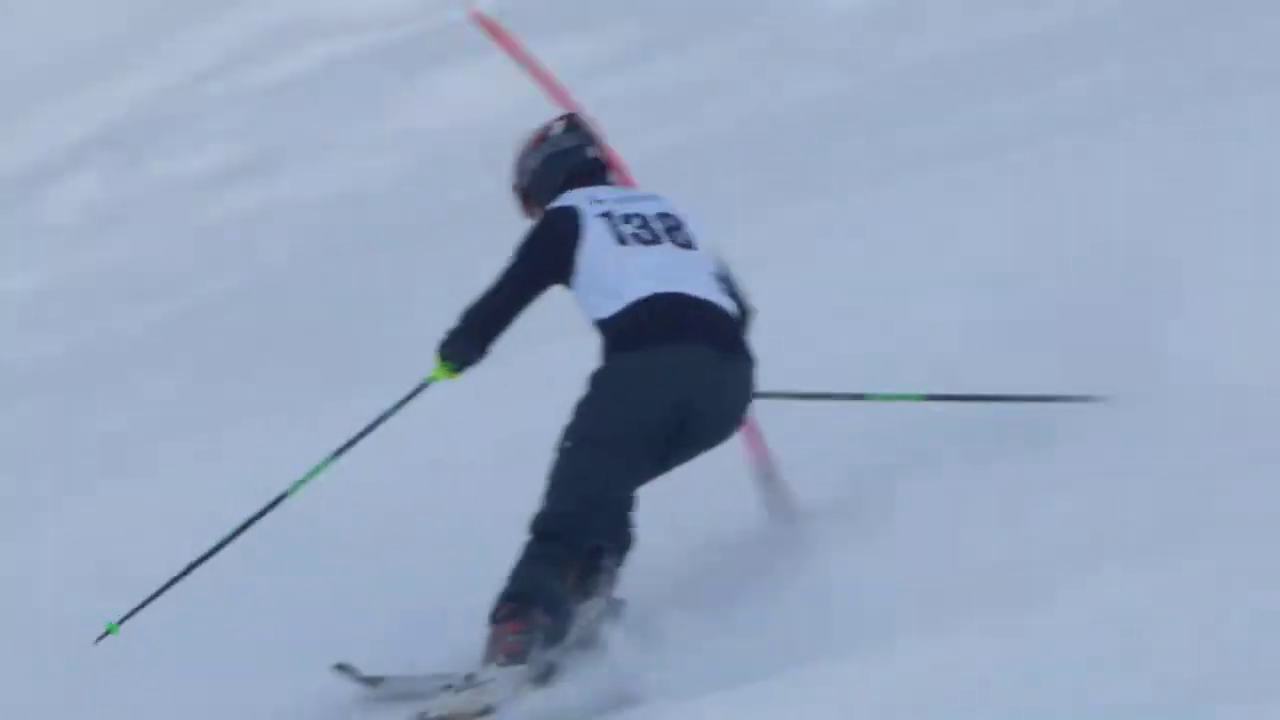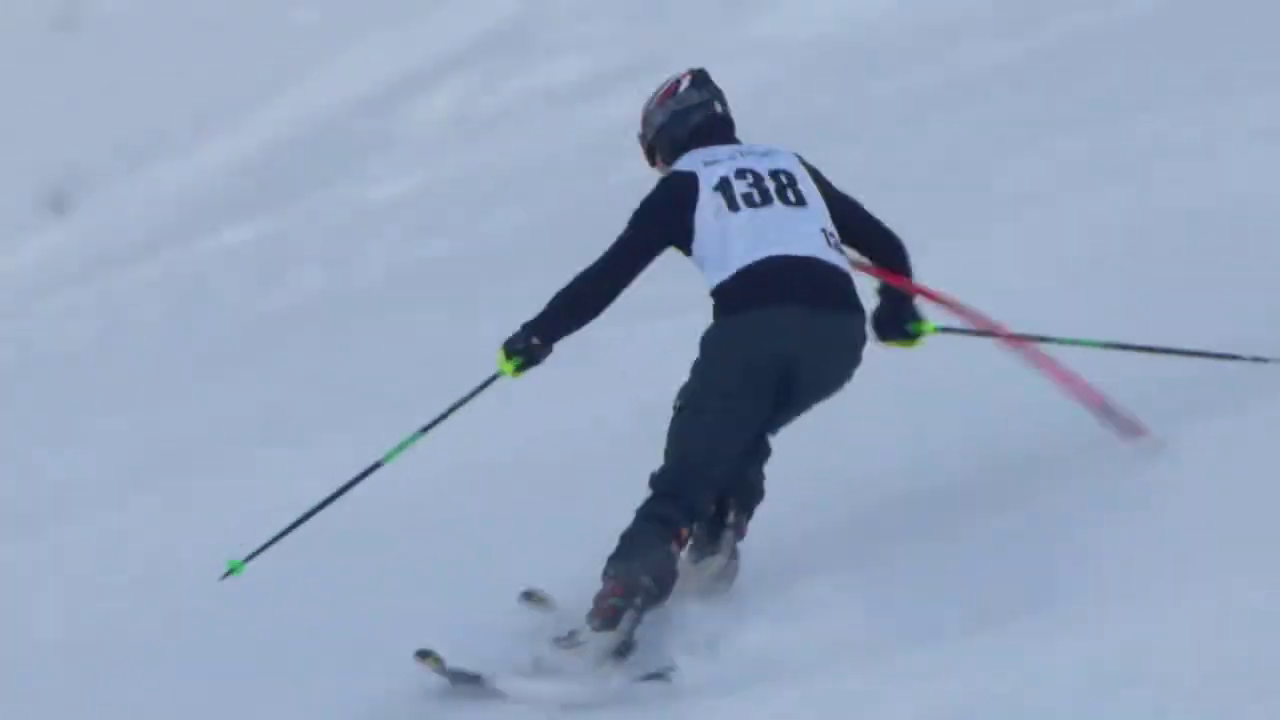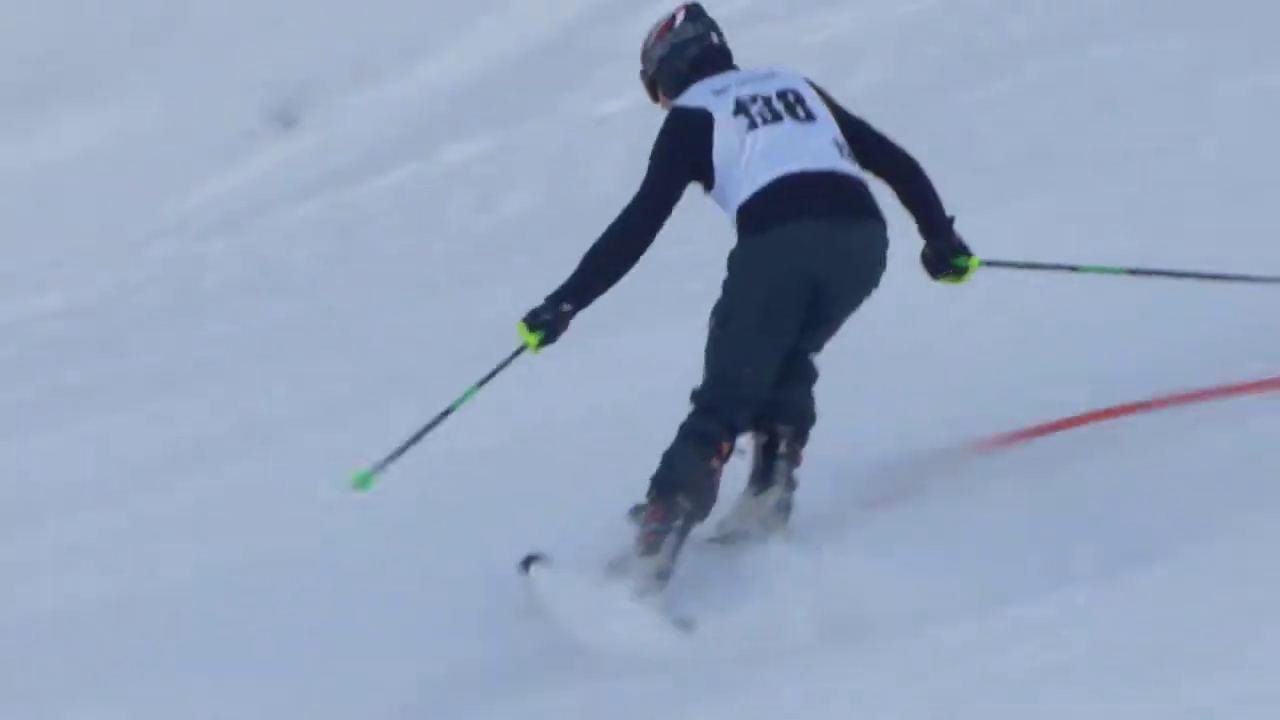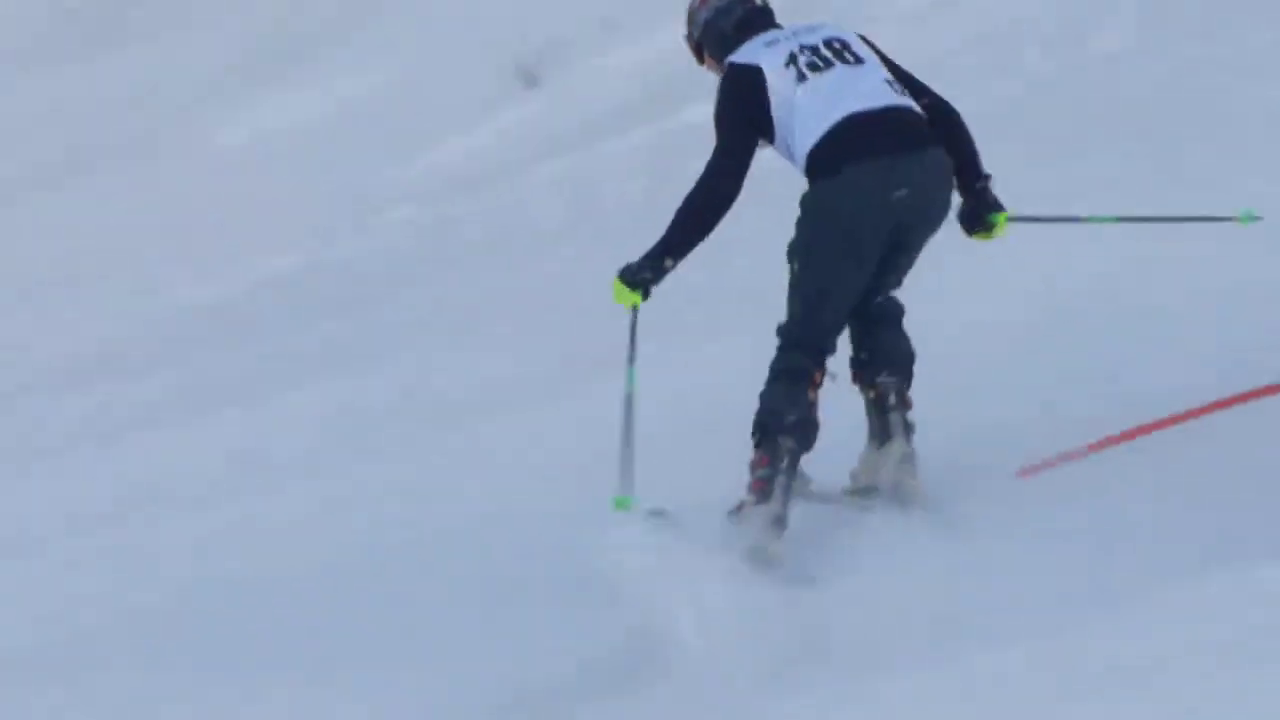
dt=0.1s
person 1, frame 1
left shoulder: (564, 220)
right shoulder: (662, 208)
left elbow: (497, 306)
right elbow: (735, 306)
left wrist: (454, 351)
left hip: (641, 372)
right hip: (728, 382)
left knee: (564, 529)
right knee: (606, 481)
left ankle: (517, 642)
right ankle: (587, 596)
person 1, frame 2
left shoulder: (684, 184)
right shoulder: (790, 164)
left elbow: (609, 274)
right elbow: (886, 246)
left wrist: (535, 335)
right wrist: (899, 310)
left hip: (750, 332)
right hip: (841, 334)
left knee: (680, 487)
right knee: (738, 439)
left ankle: (619, 608)
right ankle: (712, 557)
person 1, frame 3
left shoulder: (690, 116)
right shoulder: (798, 87)
left elbow: (639, 224)
right elbow: (896, 164)
left wrist: (563, 303)
right wrist: (941, 238)
left hip: (775, 249)
right hip: (862, 240)
left knee: (720, 407)
right knee: (788, 361)
left ankle: (661, 538)
right ankle: (766, 505)
person 1, frame 4
left shoulder: (744, 71)
left elbow: (721, 181)
right elbow: (941, 114)
left wrist: (654, 264)
right wrist: (977, 189)
left hip: (850, 188)
right hip: (927, 175)
left knee: (805, 342)
right knee: (869, 305)
left ankle: (768, 489)
right ankle: (889, 451)
